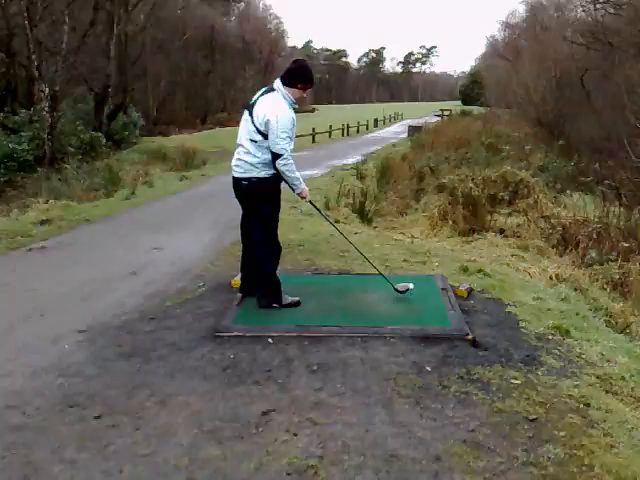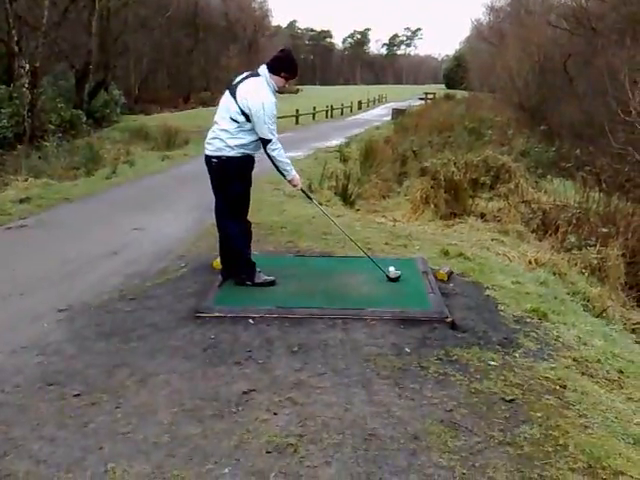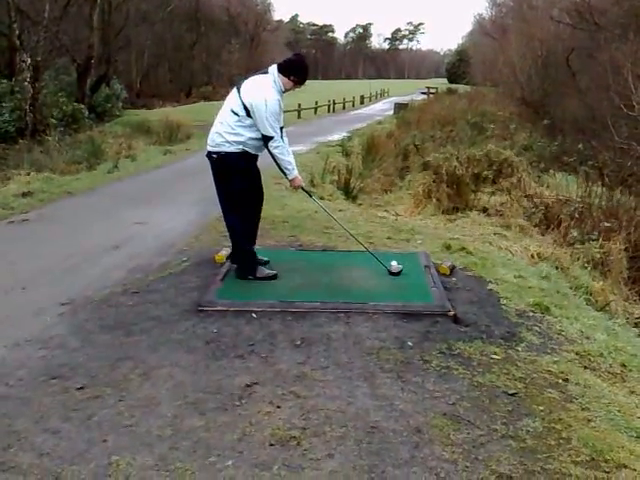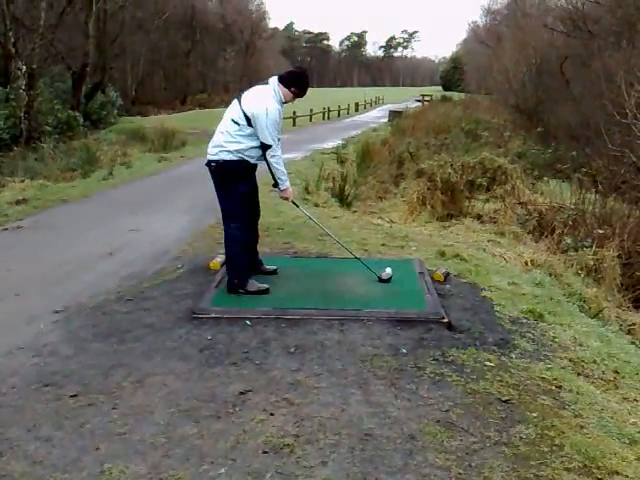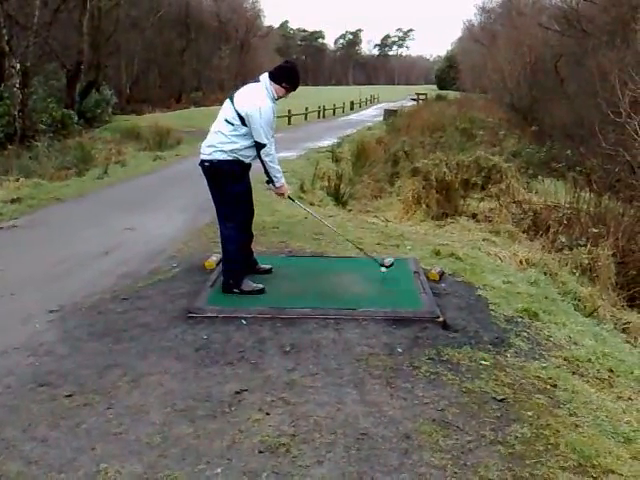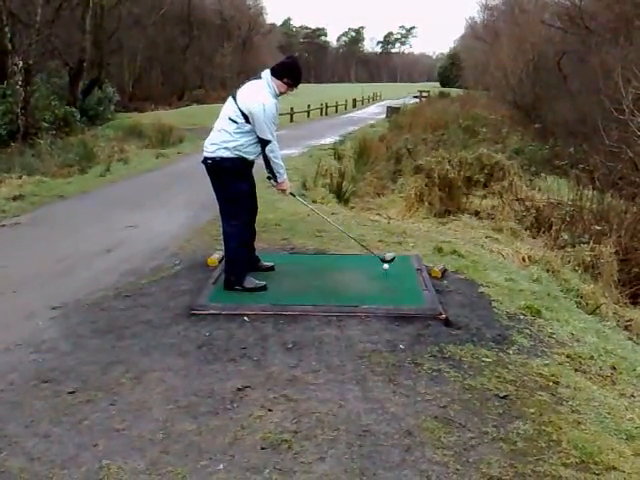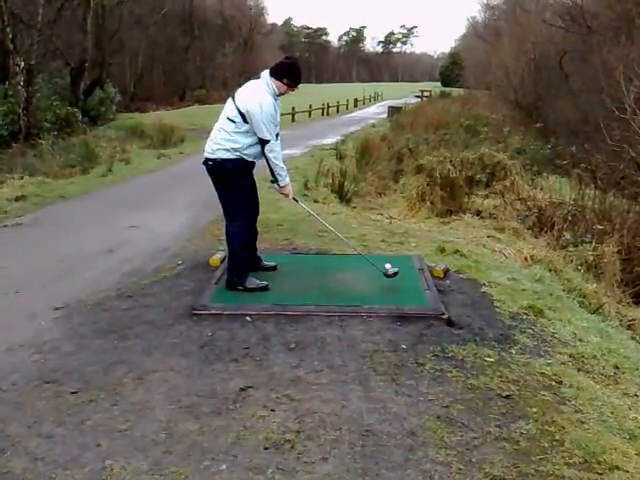
dt=0.7s
person 1, frame 1
left shoulder: (266, 95)
right shoulder: (281, 111)
right elbow: (281, 157)
right wrist: (299, 185)
left hip: (244, 174)
right hip: (260, 179)
left knee: (252, 232)
right knee: (266, 238)
left ankle: (250, 285)
right ankle: (270, 295)
person 1, frame 2
left shoulder: (249, 79)
right shoulder: (263, 97)
right elbow: (270, 142)
right wrist: (290, 174)
left hip: (219, 154)
right hip: (230, 158)
left knee: (228, 214)
right knee: (236, 216)
left ankle: (231, 267)
right ankle: (244, 272)
person 1, frame 3
left shoulder: (266, 83)
right shoulder: (266, 95)
left elbow: (278, 133)
right elbow: (272, 141)
left wrist: (292, 167)
right wrist: (292, 173)
left hip: (238, 152)
right hip: (229, 153)
left knee: (252, 204)
right knee: (240, 210)
left ankle: (243, 255)
right ankle: (247, 266)
person 1, frame 4
left shoulder: (265, 92)
right shoulder: (268, 105)
left elbow: (271, 145)
right elbow: (270, 149)
left wrist: (280, 180)
right wrist: (283, 184)
left hip: (236, 160)
right hip: (229, 162)
left knee: (249, 215)
right knee: (238, 220)
left ankle: (251, 262)
right ankle: (238, 280)
person 1, frame 5
left shoulder: (256, 89)
right shoulder: (261, 104)
left elbow: (263, 143)
right elbow: (265, 148)
left wrist: (273, 177)
right wrist: (279, 181)
left hip: (227, 160)
right hip: (223, 162)
left knee: (244, 215)
right knee: (234, 220)
left ankle: (246, 262)
right ankle: (233, 279)
person 1, frame 6
left shoulder: (259, 87)
right shoulder: (264, 100)
left elbow: (265, 140)
right elbow: (268, 144)
left wrist: (274, 173)
right wrist: (280, 177)
left hip: (232, 157)
right hip: (225, 160)
left knee: (247, 212)
right knee: (236, 217)
left ankle: (248, 259)
right ankle: (235, 276)
person 1, frame 7
left shoulder: (262, 89)
right shoulder: (262, 101)
left elbow: (273, 138)
right elbow: (268, 145)
left wrist: (278, 176)
right wrist: (283, 180)
left hip: (234, 158)
right hip: (226, 160)
left knee: (250, 211)
right knee: (239, 217)
left ankle: (250, 259)
right ankle: (238, 277)
